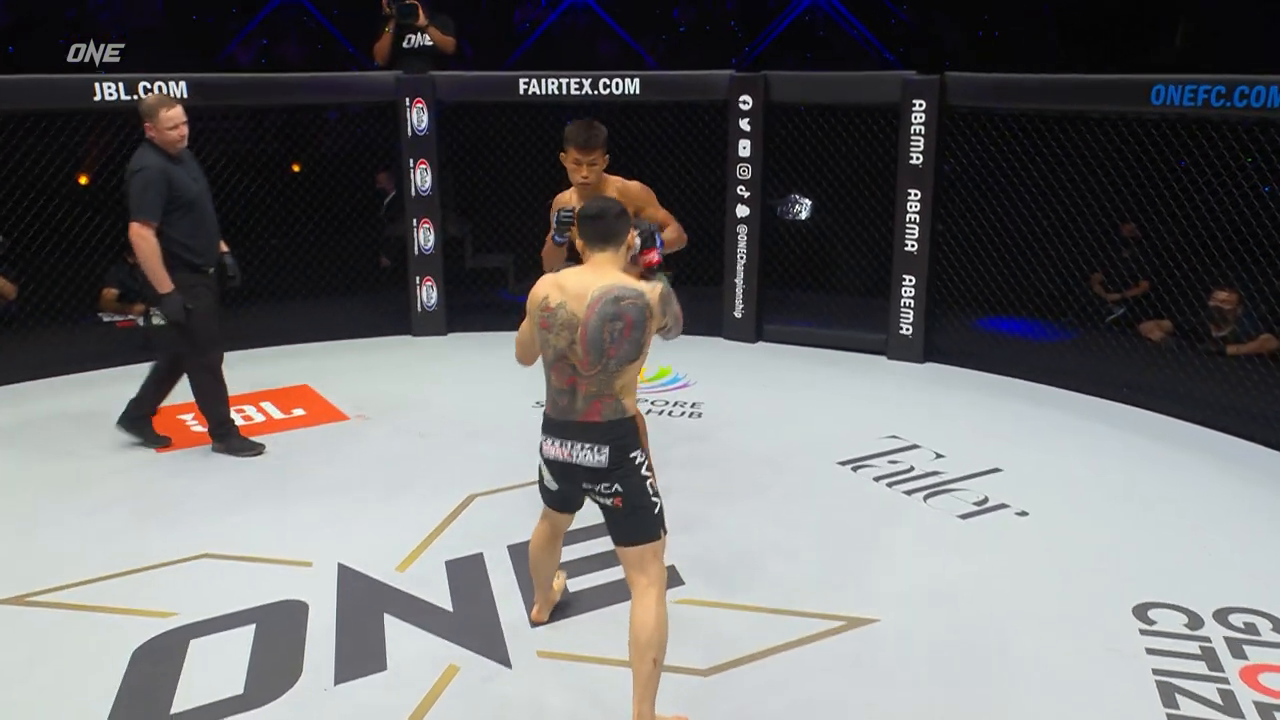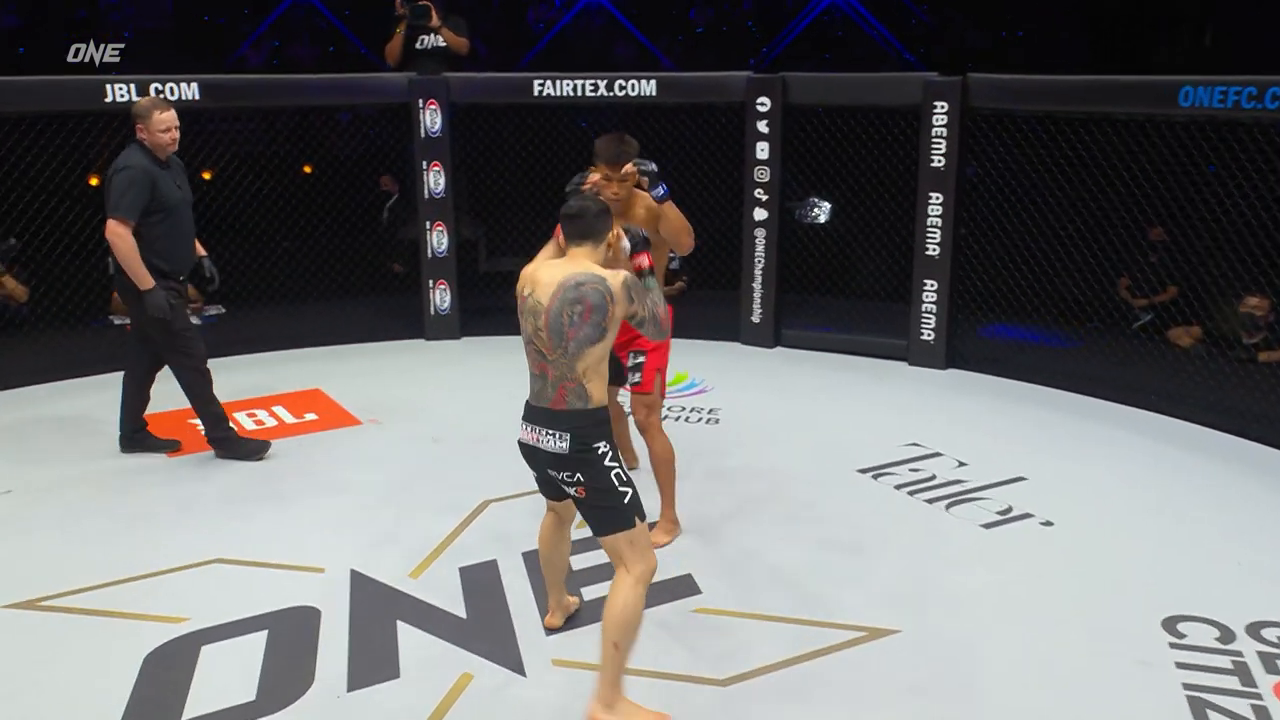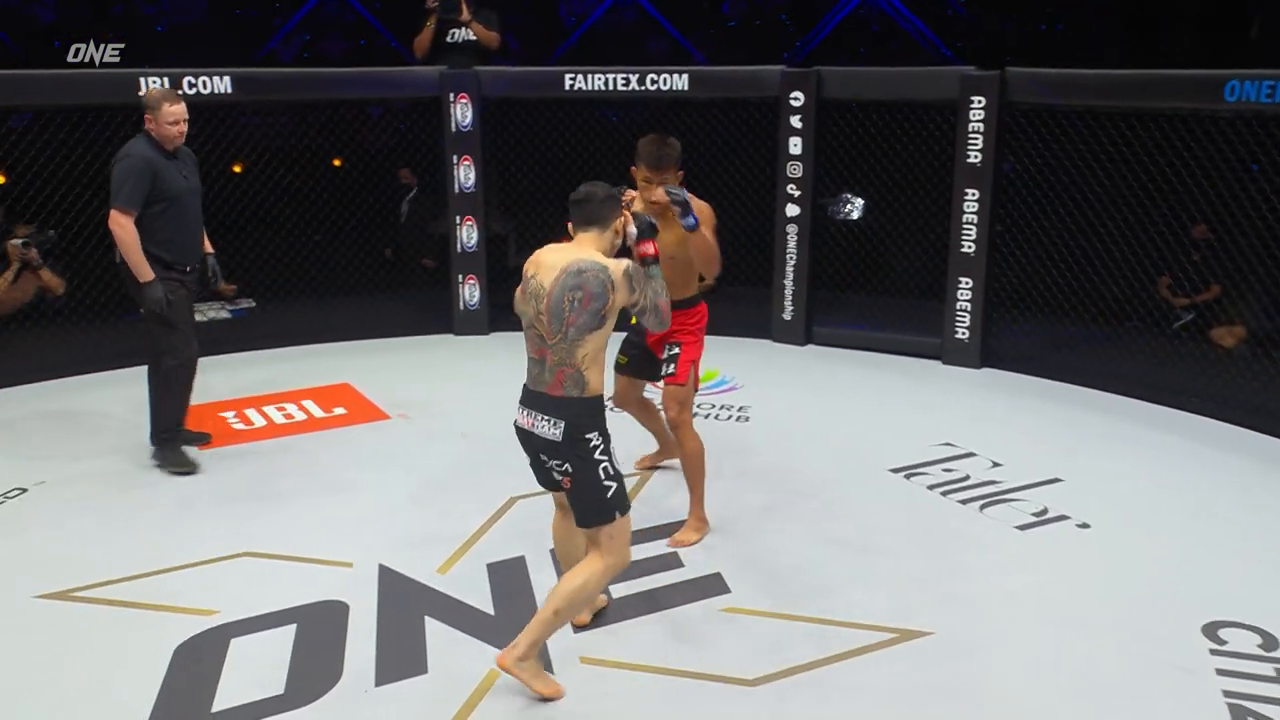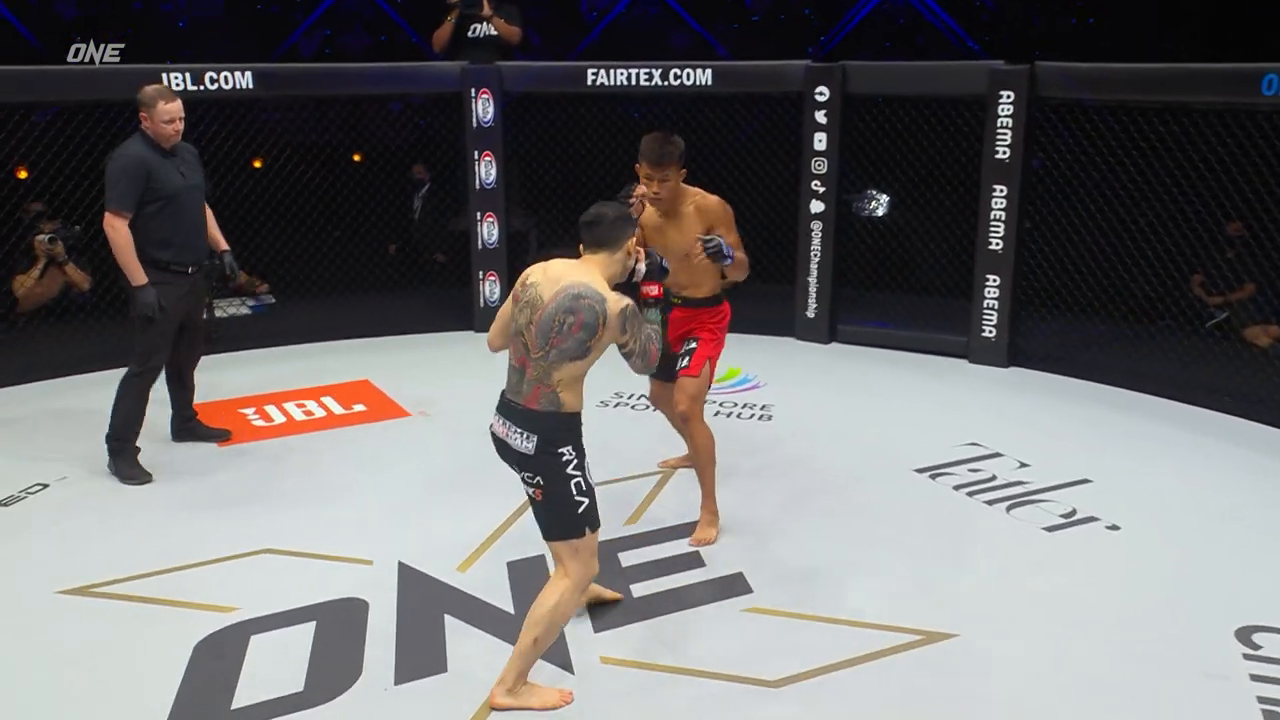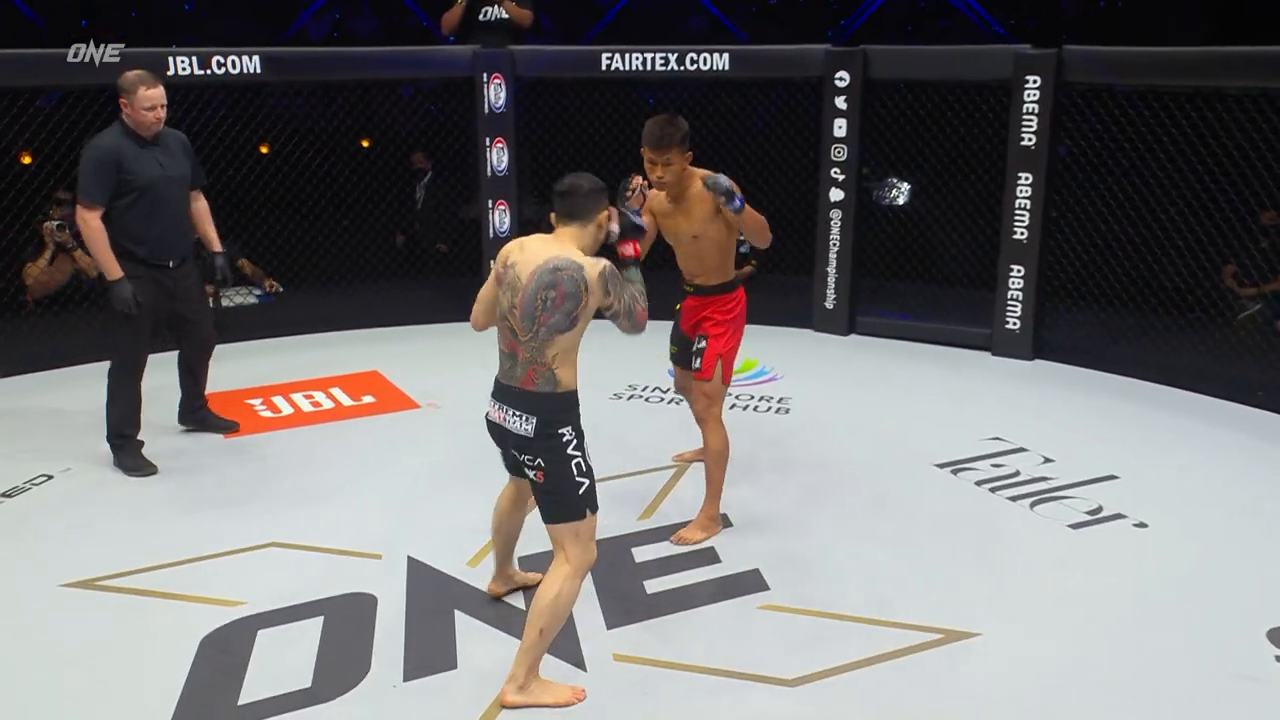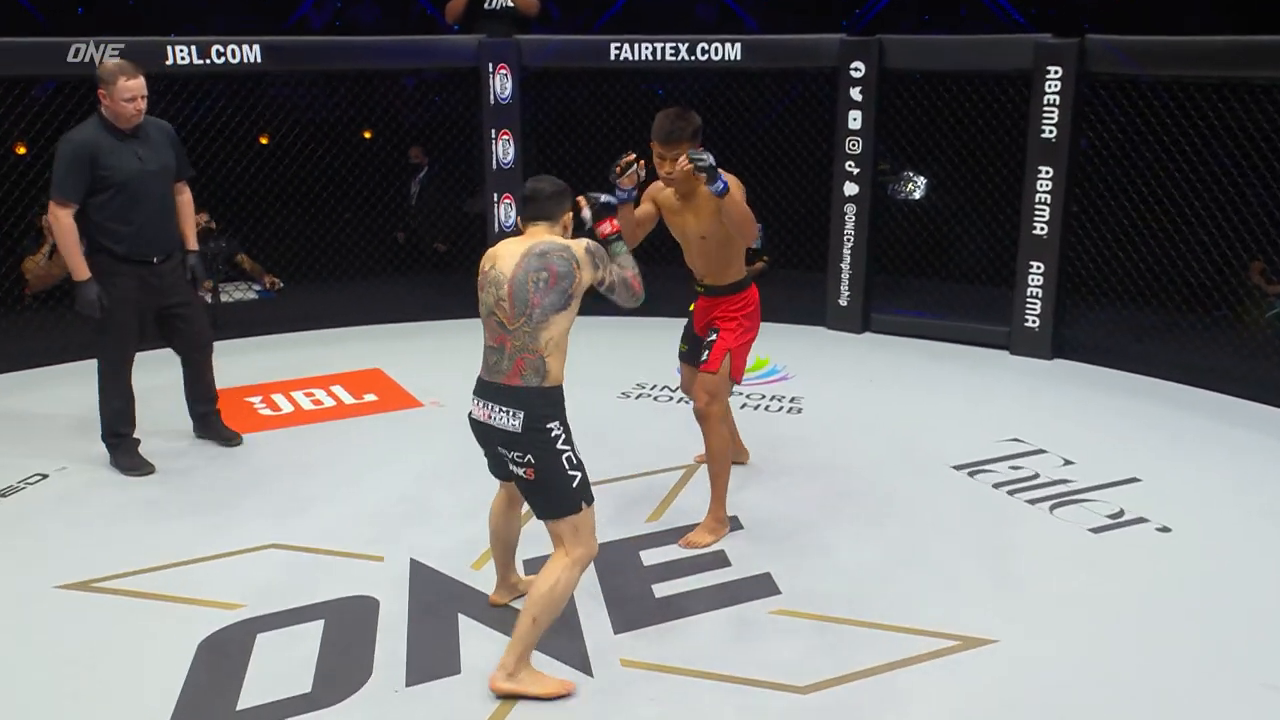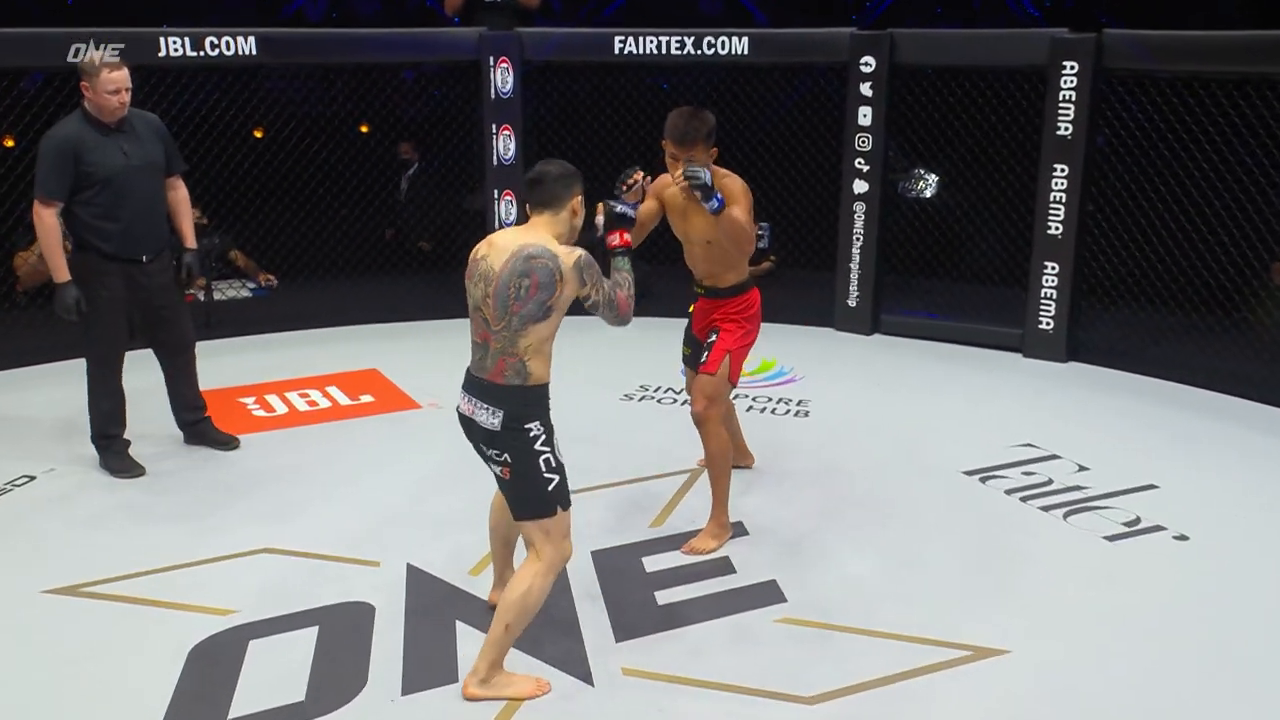
dt=0.2s
person 1, frame 1
left shoulder: (546, 290)
right shoulder: (651, 296)
left elbow: (523, 357)
right elbow: (673, 329)
left hip: (557, 441)
right hip: (615, 448)
left knee: (554, 520)
right knee: (648, 582)
left ankle: (542, 600)
person 1, frame 2
left shoulder: (532, 277)
right shoulder: (618, 284)
right elbow: (661, 325)
left wrist: (560, 236)
right wrist: (644, 265)
left hip: (534, 429)
right hip: (584, 438)
left knee: (559, 510)
right knee: (636, 567)
left ankle: (556, 606)
person 1, frame 3
left shoulder: (538, 261)
right shoulder: (618, 273)
right elbow: (659, 319)
right wrist: (649, 252)
left hip: (531, 415)
right hip: (576, 425)
left knee: (567, 505)
right knee: (611, 555)
left ankle: (581, 600)
right ankle: (522, 653)
person 1, frame 4
left shoulder: (536, 272)
right shoulder: (615, 307)
left elbow: (495, 342)
right elbow: (646, 362)
left hip: (507, 422)
right hip: (550, 437)
left knee: (561, 501)
right knee: (578, 569)
left ankle: (577, 591)
right ankle: (511, 685)
person 1, frame 5
left shoulder: (514, 250)
right shoulder: (594, 273)
left elbow: (479, 321)
right elbow: (635, 322)
right wrist: (629, 250)
left hip: (502, 407)
right hip: (548, 418)
left knee: (522, 485)
right knee: (577, 556)
left ankle: (503, 575)
right ankle: (522, 682)
person 1, frame 6
left shoulder: (492, 257)
right shoulder: (578, 253)
right elbow: (633, 295)
right wrist: (609, 229)
left hip: (485, 406)
right hip: (534, 415)
left knee: (512, 489)
right knee: (577, 548)
left ankle: (506, 582)
right ankle: (513, 669)
person 1, frame 7
left shoulder: (485, 247)
right shoulder: (570, 261)
right elbow: (621, 313)
right wrist: (618, 239)
left hip: (474, 401)
right hip: (518, 414)
left knee: (512, 486)
right knee: (551, 554)
left ankle: (503, 584)
right ankle: (485, 674)
person 2, frame 1
left shoulder: (631, 192)
right shoulder: (562, 202)
left elbow: (678, 235)
right elbow: (551, 266)
left wrist: (656, 240)
right wrist: (558, 234)
person 2, frame 2
left shoulder: (652, 206)
left elbow: (685, 245)
left wrist: (658, 189)
right wrist: (573, 202)
left knee: (646, 417)
left ankle: (669, 517)
right ankle: (626, 456)
person 2, frame 3
left shoulder: (697, 209)
right shoulder: (631, 207)
left elbow: (711, 269)
left wrist: (687, 217)
left hip: (683, 319)
right hip: (646, 314)
left knee: (676, 414)
right knee: (625, 396)
left ankle: (697, 516)
right ankle: (667, 448)
person 2, frame 4
left shoulder: (711, 208)
right shoulder: (644, 210)
left elbow: (741, 273)
left wrist: (725, 254)
left hip: (706, 318)
right hip: (671, 312)
left knee: (688, 408)
right knee: (661, 397)
left ankle: (709, 515)
right ankle: (695, 453)
person 2, frame 5
left shoulder: (713, 189)
right shoulder: (654, 198)
left elbow: (763, 239)
right elbow: (634, 255)
left wrist: (733, 201)
right wrist: (634, 214)
left hip: (722, 306)
right hip: (689, 300)
left knee: (707, 405)
right knee: (684, 386)
left ankle: (710, 513)
right ankle: (709, 448)
person 2, frame 6
left shoulder: (722, 182)
right shoulder: (658, 192)
left elbow: (748, 236)
right elbow: (625, 241)
left wrist: (717, 182)
right wrist: (624, 194)
left hip: (734, 305)
right hip: (703, 299)
left knee: (708, 403)
right knee: (693, 386)
left ankle: (717, 517)
right ankle: (734, 448)
person 2, frame 7
left shoulder: (732, 187)
right shoulder: (663, 187)
left elbow: (744, 249)
right elbow: (628, 241)
left wrist: (711, 199)
right wrist: (628, 202)
left hip: (735, 307)
right hip: (703, 300)
left knee: (704, 408)
right knee: (702, 391)
left ankle: (719, 522)
right ankle: (739, 452)
person 3, frame 1
left shoulder: (184, 156)
right shoulder: (150, 168)
right elbow: (141, 234)
left wrist: (223, 251)
right wrist: (165, 291)
left hip: (202, 272)
right hip: (181, 278)
left knee: (180, 351)
right knee: (205, 356)
left ankle: (138, 415)
right ankle: (224, 433)
person 3, frame 2
left shoulder: (172, 164)
right shoulder: (134, 169)
right elbow: (116, 232)
left wrist: (200, 254)
right wrist: (148, 288)
left hip: (166, 280)
right hip: (151, 284)
left knee: (147, 356)
right knee: (191, 358)
left ankle: (133, 433)
right ankle: (222, 437)
person 3, frame 3
left shoulder: (184, 155)
right shoulder: (137, 160)
right elbow: (120, 222)
left wrist: (206, 252)
right wrist: (148, 281)
left hip: (182, 273)
right hip: (157, 277)
left knee: (167, 352)
right knee: (181, 354)
left ankle: (165, 429)
right ankle: (168, 442)
person 3, frame 4
left shoulder: (187, 153)
right shoulder: (131, 160)
right elbow: (114, 225)
left wrist: (222, 249)
right wrist: (140, 285)
left hip: (192, 274)
right hip: (157, 280)
left knee: (186, 354)
right knee: (148, 362)
left ankle: (185, 422)
right ankle: (121, 449)
person 3, frame 5
left shoulder: (177, 142)
right shoulder: (105, 150)
left elbow: (195, 198)
right elbow: (88, 217)
left wrist: (215, 248)
right wrist: (116, 279)
left hip: (181, 268)
right hip: (138, 274)
left knee: (200, 341)
right knee: (129, 359)
left ankle: (194, 410)
right ankle: (124, 443)
person 3, frame 6
left shoulder: (162, 132)
right shoulder: (81, 144)
left elbow: (181, 192)
right elbow: (60, 214)
left wrist: (192, 250)
right wrist: (82, 279)
left hip: (168, 264)
right hip: (116, 272)
left knee: (197, 340)
right knee: (117, 358)
left ankle: (206, 418)
right ankle: (120, 442)
person 3, frame 7
left shoulder: (150, 126)
right shoulder: (64, 139)
left elbow: (174, 187)
right elbow: (45, 212)
left wrist: (189, 246)
right wrist: (63, 281)
left hip: (157, 262)
right hip: (102, 269)
left knee: (179, 345)
right knee: (106, 358)
left ankle: (194, 423)
right ankle: (110, 445)
